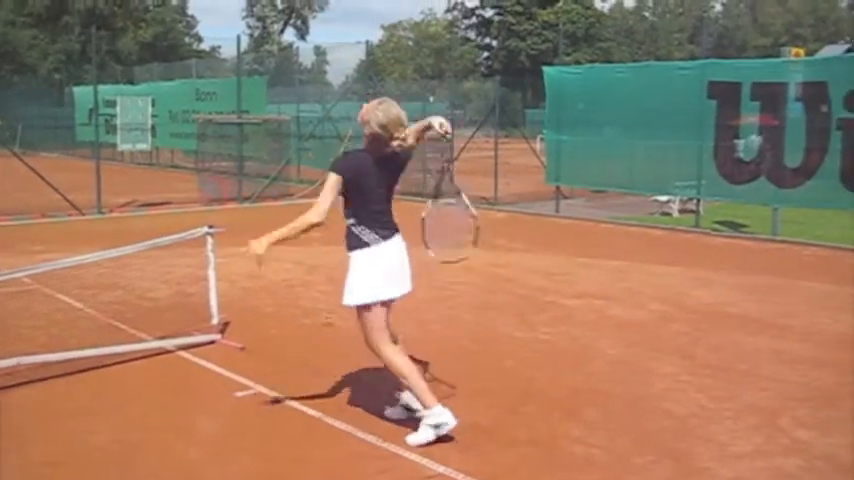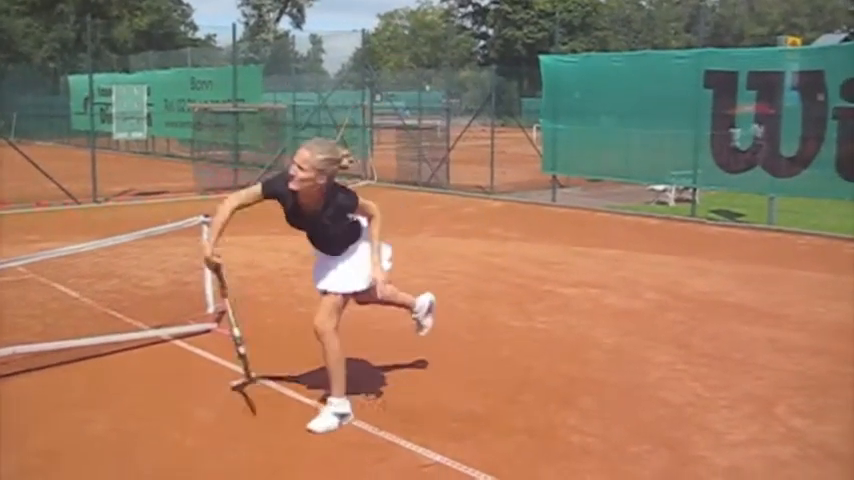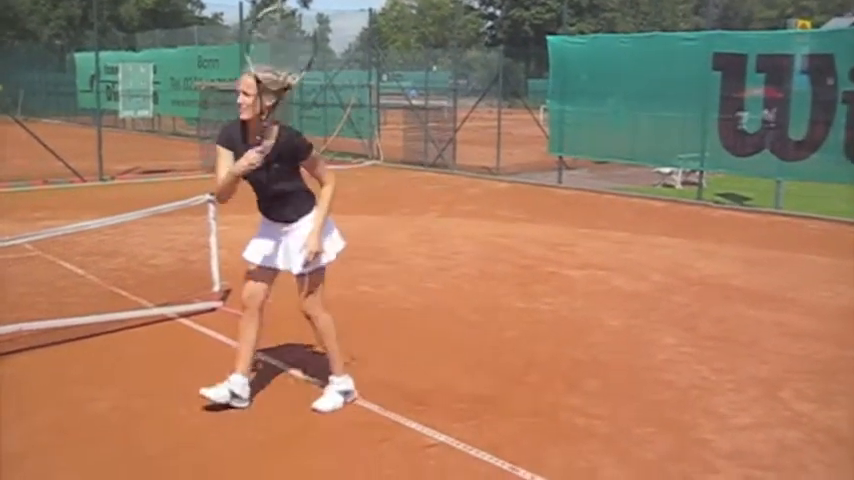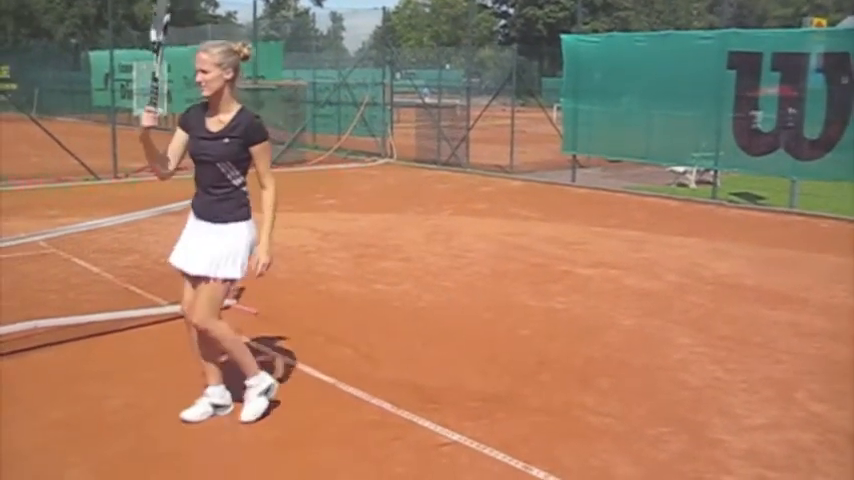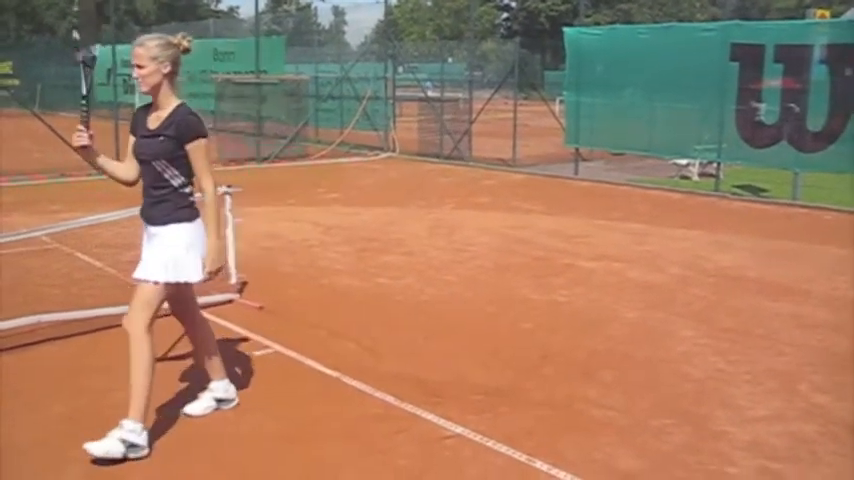
dt=0.4s
person 1, frame 1
left shoulder: (349, 162)
right shoulder: (395, 156)
left elbow: (316, 216)
right elbow: (415, 132)
left wrist: (269, 240)
right wrist: (432, 121)
left hip: (369, 258)
right hip: (391, 249)
left knee: (380, 343)
right knee: (380, 331)
left ankle: (438, 412)
right ankle: (413, 396)
person 1, frame 2
left shoulder: (339, 197)
right shoulder: (283, 185)
left elbow: (374, 213)
right elbow: (231, 202)
left wrist: (376, 267)
right wrist: (211, 242)
left hip: (352, 251)
right hip: (327, 253)
left knee: (323, 324)
right knee: (363, 297)
left ankle: (338, 403)
right ankle: (419, 303)
person 1, frame 3
left shoulder: (291, 141)
right shoulder: (231, 135)
left elbow: (327, 182)
right elbow: (221, 194)
left wrist: (317, 232)
right wrist: (238, 169)
left hip: (303, 225)
right hip: (271, 225)
left knee: (311, 306)
right knee: (250, 299)
left ankle: (341, 382)
right ankle: (237, 385)
person 1, frame 4
left shoulder: (250, 125)
right shoulder: (192, 118)
left elbow: (268, 187)
right elbow: (165, 170)
left wrist: (264, 242)
right wrist: (147, 135)
left hip: (230, 230)
right hip: (198, 224)
left knee: (205, 319)
right knee: (192, 314)
left ankle: (258, 380)
right ankle: (216, 393)
person 1, frame 5
left shoulder: (187, 122)
right shoulder: (141, 117)
left elbow: (207, 187)
right elbow: (130, 175)
left wrist: (214, 246)
right wrist: (90, 153)
left hip: (178, 233)
right hip: (154, 230)
left knee: (135, 324)
right knee: (187, 313)
left ankle: (133, 432)
right ankle: (221, 387)
